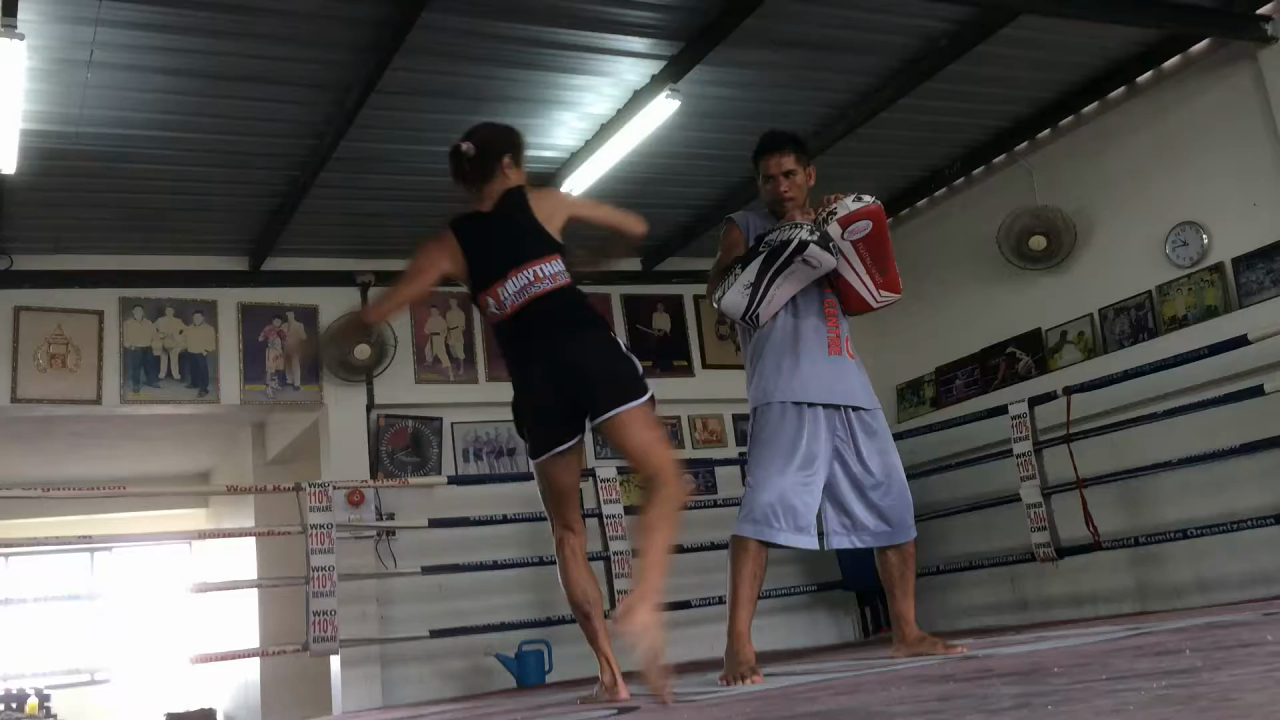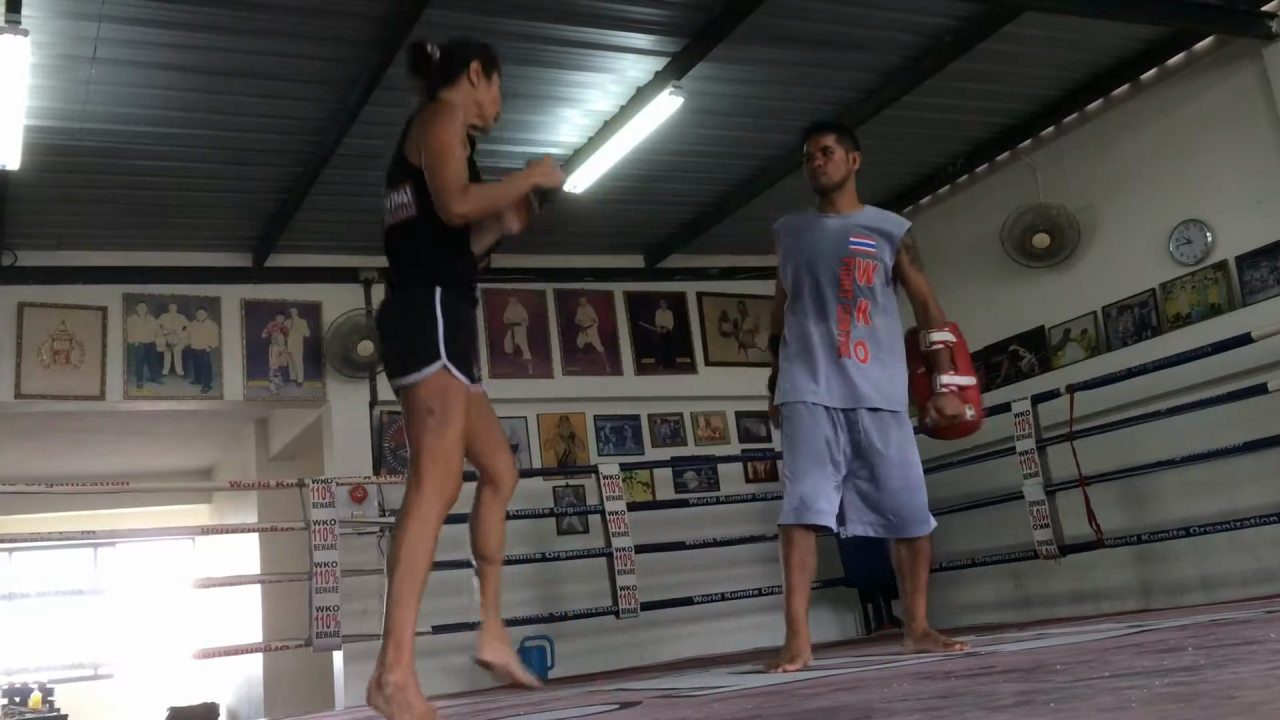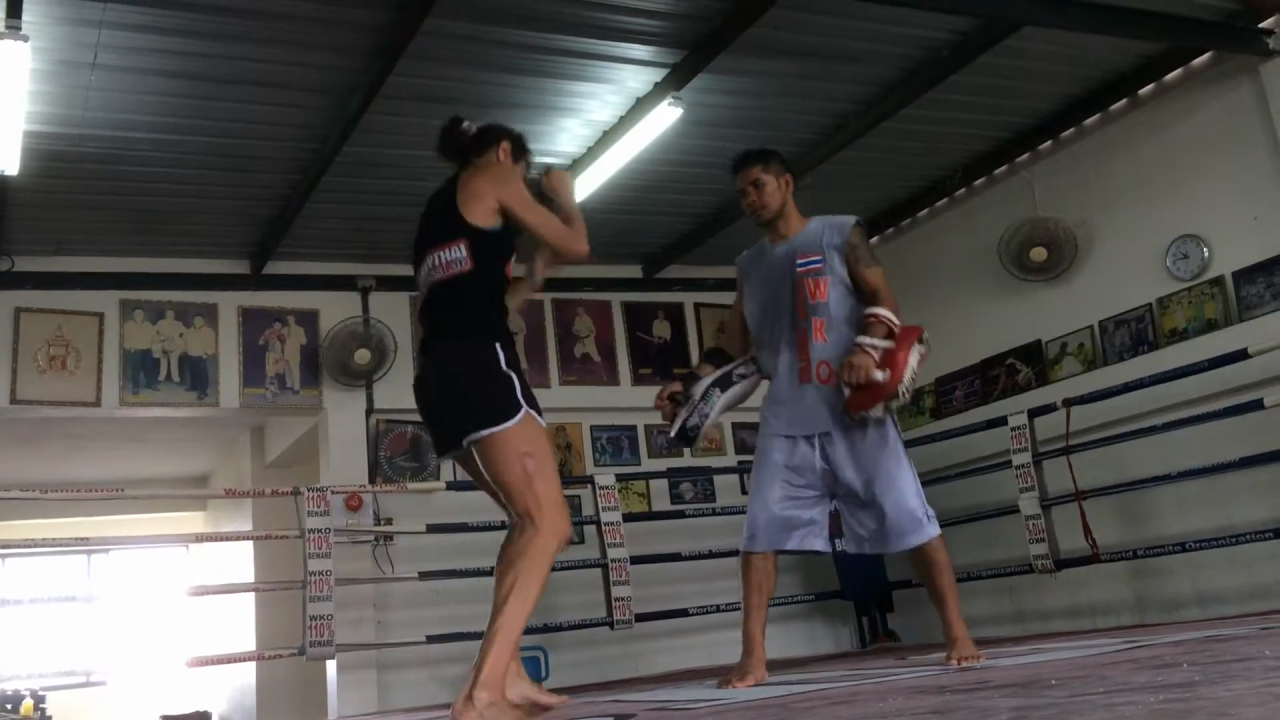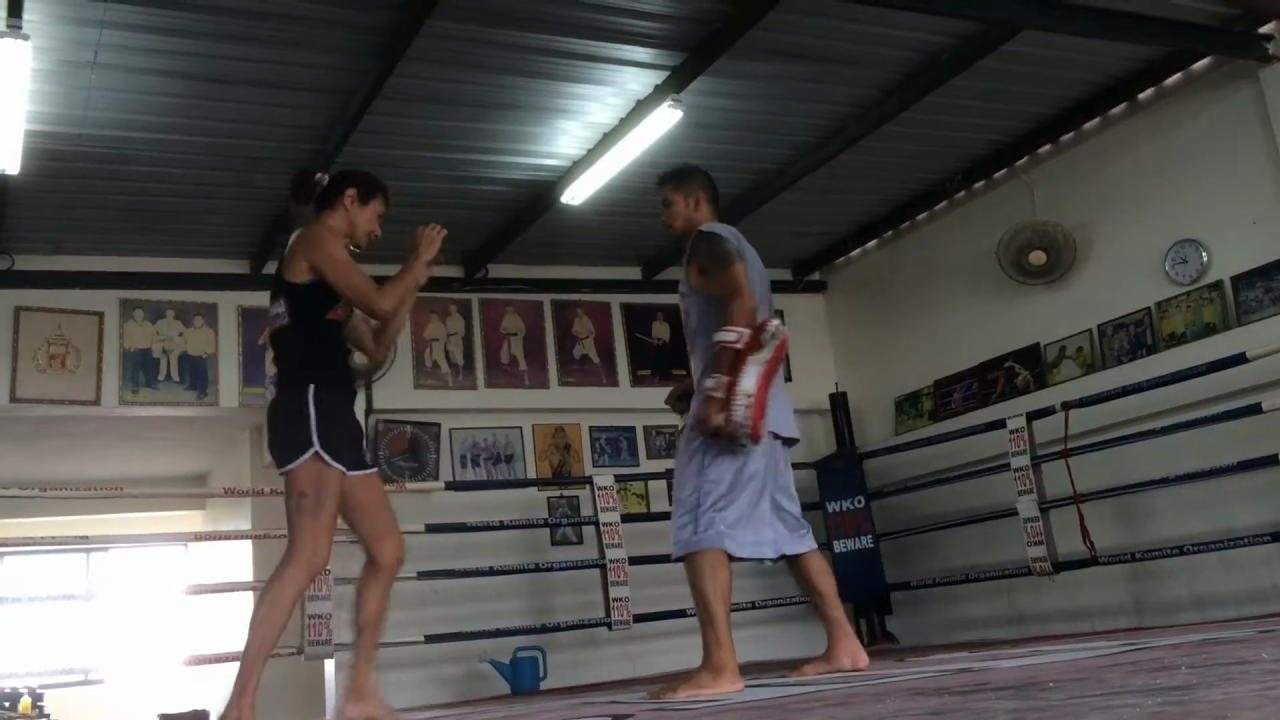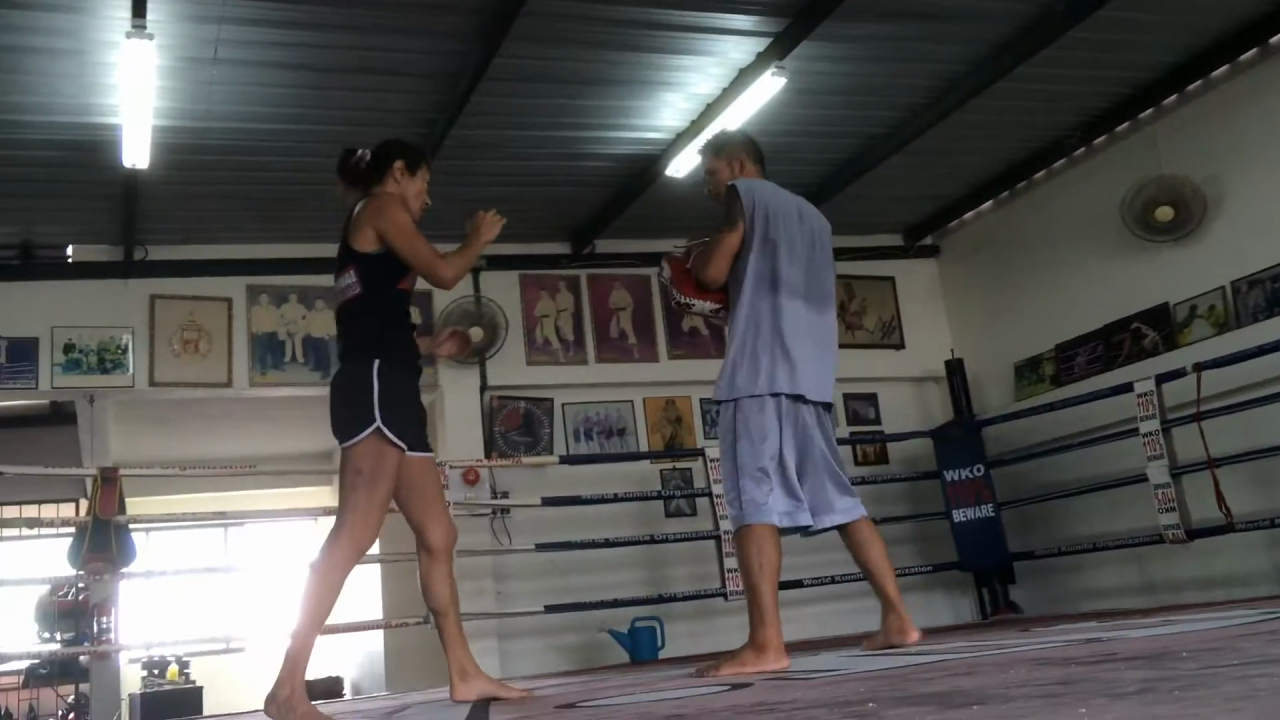
dt=1s
person 1, frame 1
left shoulder: (452, 242)
right shoulder: (540, 201)
left elbow: (382, 308)
right elbow: (629, 224)
right wrist: (631, 224)
left hip: (542, 389)
right hip: (589, 356)
left knee: (569, 533)
right knee: (668, 484)
left ankle: (609, 672)
right ankle: (642, 605)
person 1, frame 2
left shoulder: (421, 143)
right shoulder: (442, 115)
right elbow: (456, 204)
left wrist: (501, 227)
right wrist: (531, 178)
left hip: (425, 320)
right hip: (429, 316)
left knee: (500, 469)
right knee: (435, 483)
left ankle: (493, 634)
person 1, frame 3
left shoulder: (436, 215)
right shoulder: (489, 176)
right elbow: (573, 247)
left wrist: (518, 287)
right wrist: (565, 198)
left hip: (439, 382)
right hip: (482, 371)
left knee: (528, 524)
right knee: (550, 524)
person 1, frame 4
left shoulder: (332, 282)
right shoulder: (314, 241)
left elbow: (375, 344)
right elbow: (380, 304)
left wrist: (411, 279)
right wrist: (419, 258)
left hip: (334, 417)
right hip: (308, 410)
left knee: (387, 549)
right knee: (309, 555)
person 1, frame 5
left shoulder: (368, 239)
right shoulder: (380, 208)
right elbow: (443, 273)
left wrist: (429, 344)
right wrist: (480, 238)
left hip: (389, 392)
right hip: (376, 388)
left knee: (438, 536)
right knee: (355, 533)
person 2, frame 1
right shoulder: (745, 226)
right elbow: (720, 292)
left hip: (849, 389)
right hip: (786, 391)
left knee: (892, 506)
right knee: (764, 506)
left ankle: (907, 632)
right ankle: (739, 646)
person 2, frame 2
left shoulder: (891, 230)
right shoulder: (789, 231)
left elbow: (926, 307)
left wrist: (945, 385)
right wrist: (775, 384)
left hip: (879, 393)
right hip: (808, 390)
left knee: (908, 509)
right knee: (803, 502)
left ankle: (918, 627)
right ankle: (797, 637)
person 2, frame 3
left shoulder: (842, 233)
right shoulder: (750, 264)
left elbow: (883, 298)
right elbow: (736, 341)
left wrist: (866, 347)
right wrist: (688, 385)
left hip: (852, 408)
right hip: (788, 420)
left knee: (908, 519)
right knee: (763, 531)
left ankle: (957, 634)
right ankle: (752, 658)
person 2, frame 4
left shoulder: (710, 240)
right shoulder: (731, 249)
left elbow: (742, 306)
left wrist: (714, 390)
right wrist: (692, 383)
left hip: (731, 411)
right hip: (763, 412)
left knee: (702, 527)
right knee: (786, 529)
left ankle: (719, 665)
right ankle: (843, 643)
person 2, frame 5
left shoulder: (744, 194)
right shoulder: (812, 214)
left elbow: (714, 273)
left wrist: (698, 256)
right wrist: (728, 295)
left hip: (759, 371)
right hip: (812, 374)
left knee: (753, 502)
right knee: (837, 498)
left ankle: (766, 642)
right ankle: (897, 618)
